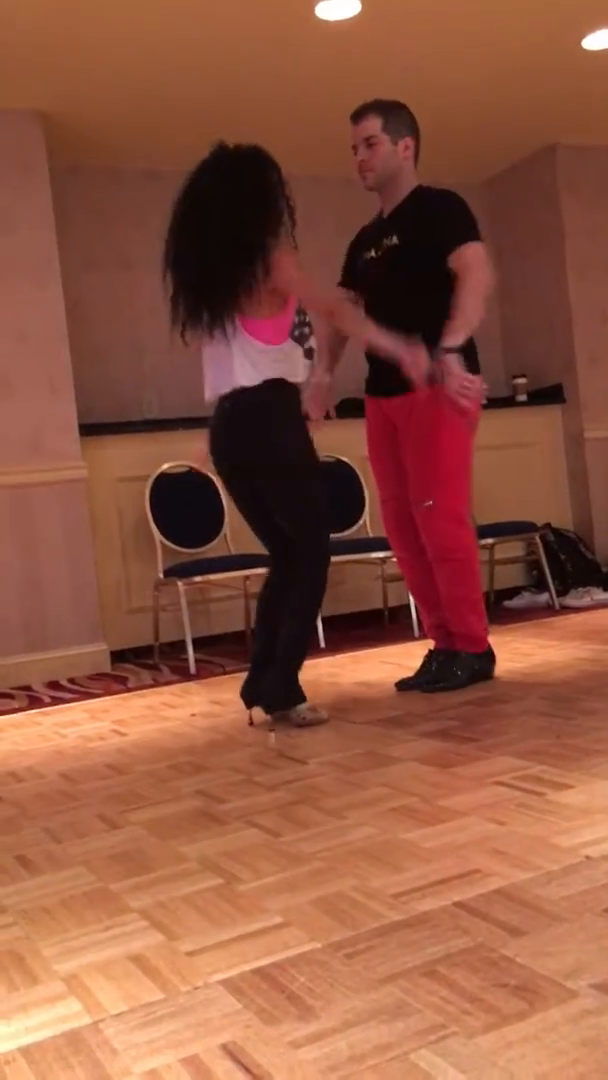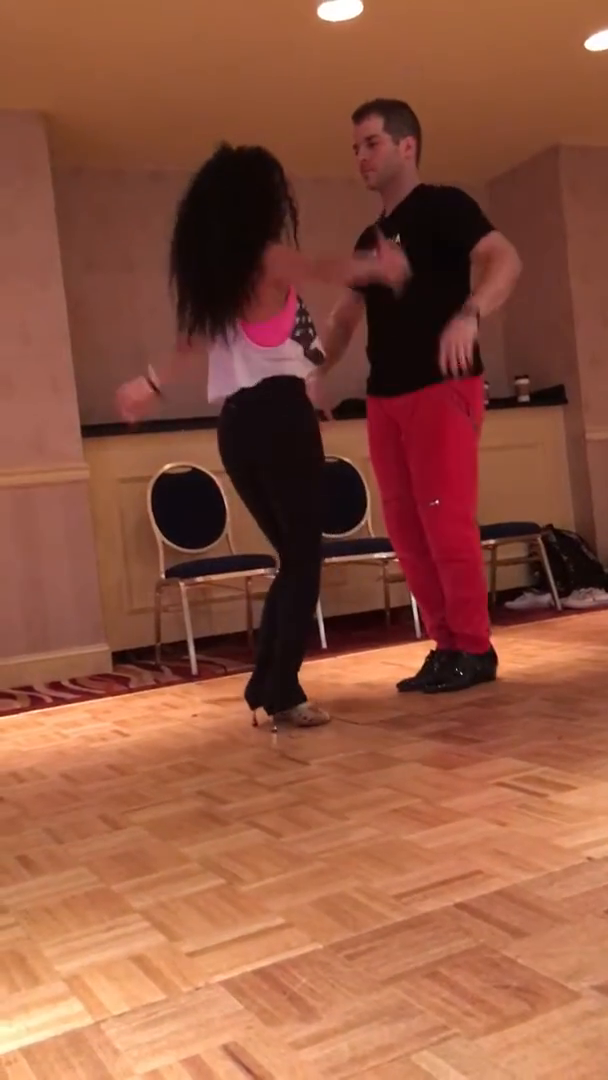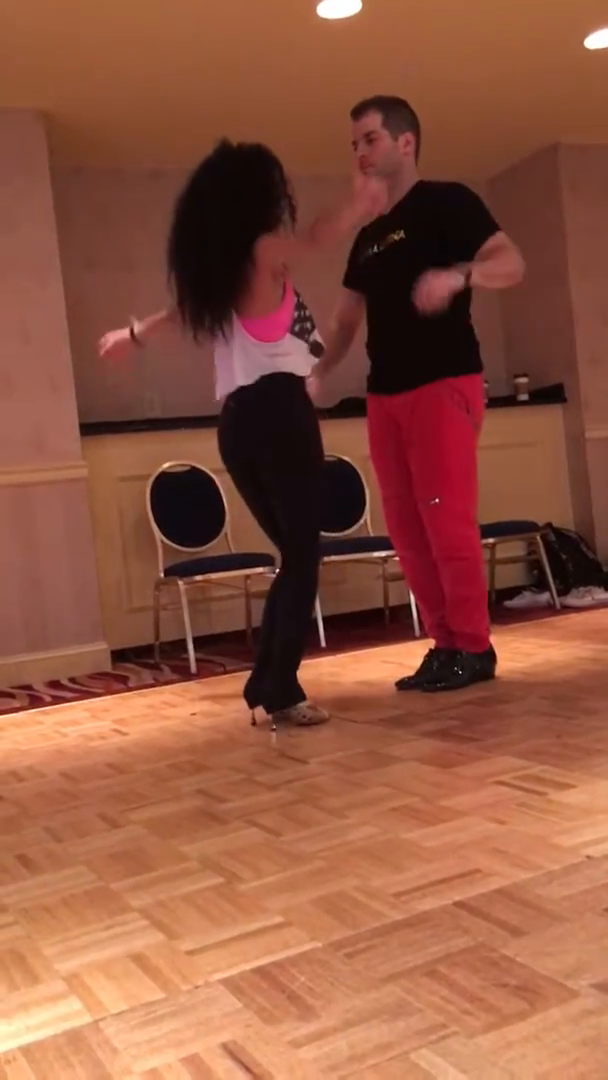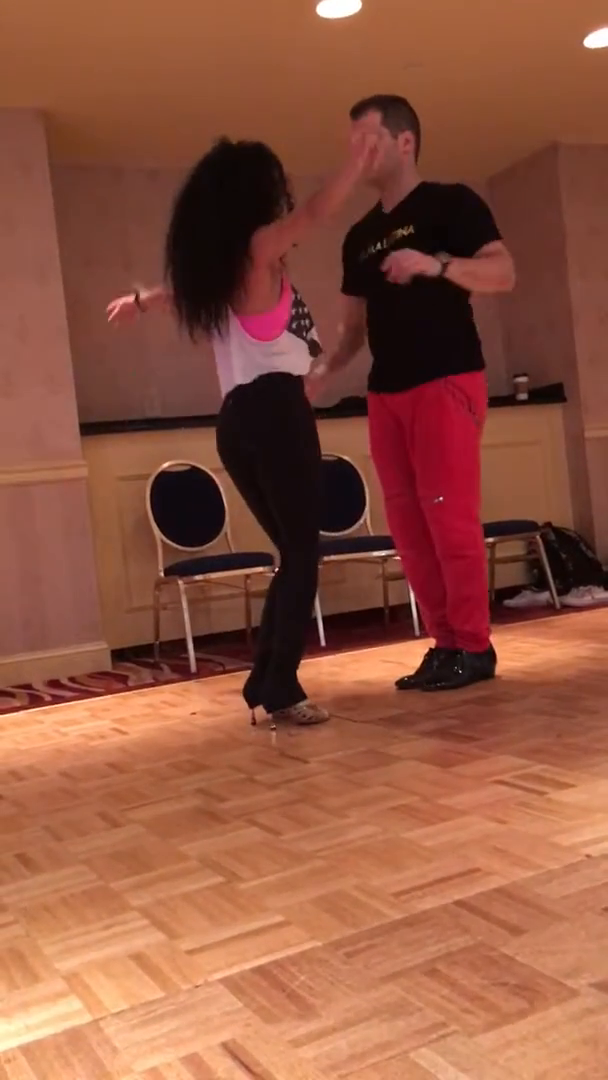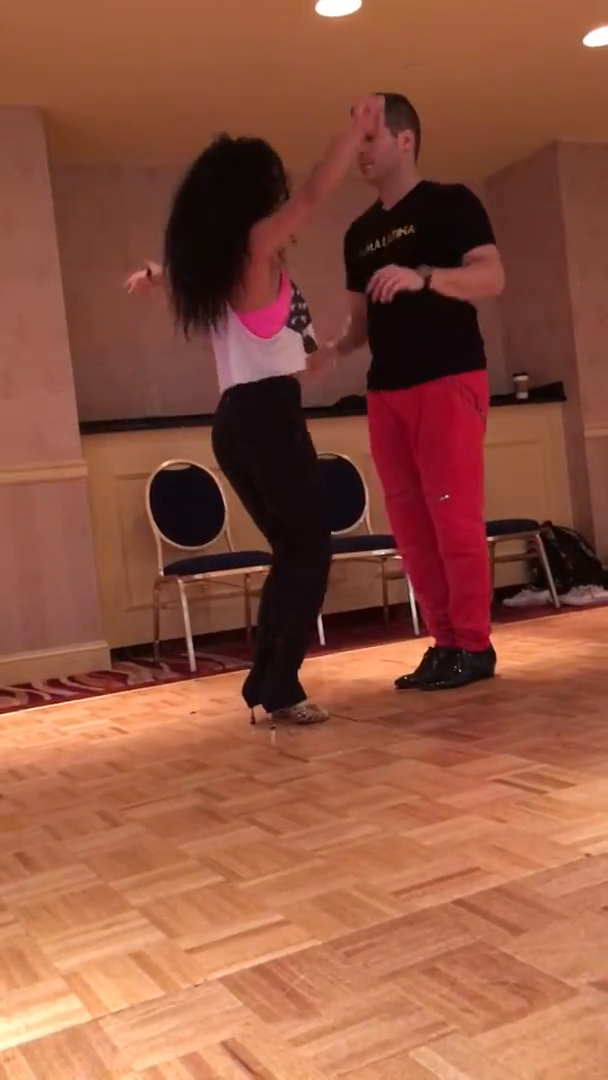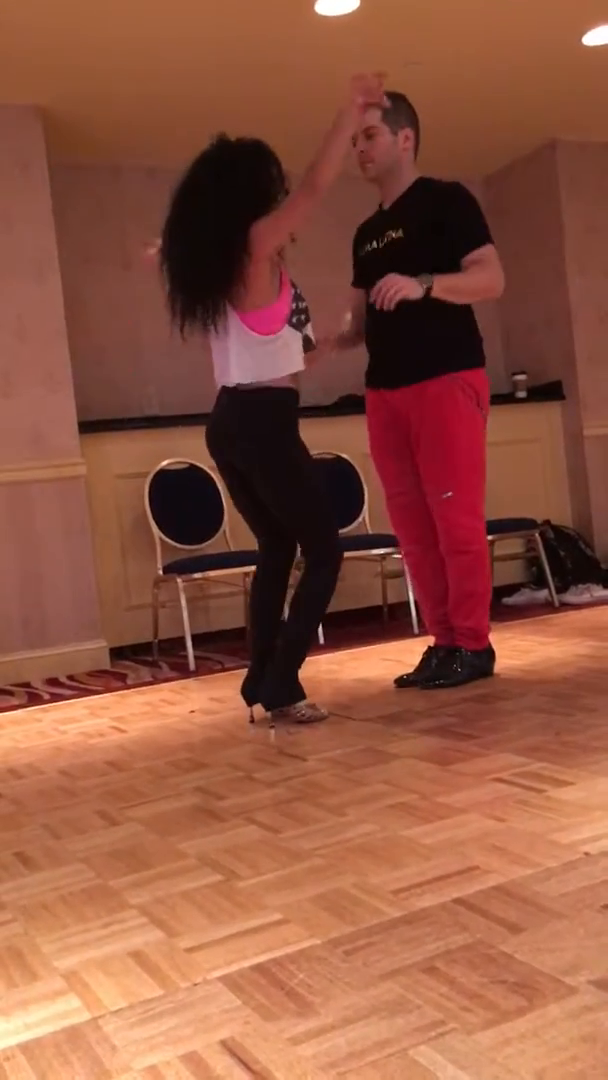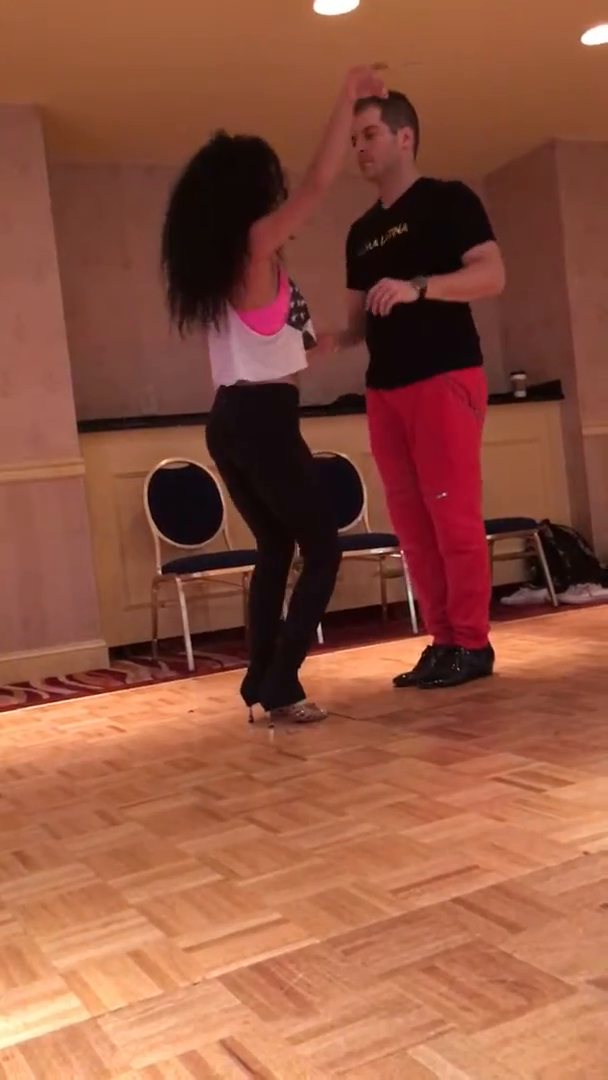
dt=0.1s
person 1, frame 1
left shoulder: (208, 271)
right shoulder: (271, 257)
right elbow: (329, 310)
right wrist: (395, 346)
left hip: (229, 426)
right hip: (271, 418)
left knee: (286, 556)
right knee: (309, 557)
left ankle: (264, 683)
right ankle: (281, 687)
person 1, frame 2
left shoulder: (209, 269)
right shoulder: (267, 255)
left elbow: (193, 335)
right elbow: (321, 270)
left wrist: (152, 380)
right wrist: (376, 262)
left hip: (236, 424)
right hip: (278, 414)
left knee: (292, 557)
right knee: (305, 556)
left ankle: (267, 686)
right ankle: (281, 689)
person 1, frame 3
left shoulder: (213, 267)
right shoulder: (262, 252)
left elbow: (179, 306)
right elbow: (319, 237)
left wrist: (133, 332)
left hip: (237, 423)
right hip: (279, 410)
left knee: (294, 553)
right knee: (303, 554)
left ankle: (265, 682)
right ankle: (279, 689)
person 1, frame 4
left shoulder: (212, 263)
right shoulder: (260, 246)
left elbow: (179, 289)
right elbow: (316, 212)
left wrist: (139, 298)
right wrist: (358, 155)
left hip: (235, 420)
right hip: (276, 410)
left knee: (293, 552)
right knee: (302, 554)
left ankle: (264, 681)
right ankle: (279, 688)
person 1, frame 5
left shoulder: (209, 257)
right shoulder: (254, 243)
left elbow: (182, 267)
right elbow: (312, 195)
left wrist: (158, 270)
right wrist: (357, 128)
left hip: (234, 419)
right hip: (270, 415)
left knee: (290, 549)
right knee: (312, 552)
left ankle: (264, 681)
right ankle: (280, 686)
person 1, frame 6
left shoulder: (208, 259)
right shoulder: (256, 241)
right elbow: (316, 185)
left wrist: (172, 257)
right wrist: (352, 110)
left hip: (230, 421)
right hip: (266, 418)
left knee: (277, 550)
right knee: (322, 551)
left ankle: (263, 682)
right ankle: (278, 686)
person 1, frame 7
left shoulder: (209, 256)
right shoulder: (256, 241)
right elbow: (316, 184)
right wrist: (348, 100)
left hip: (228, 421)
right hip: (265, 417)
left knee: (276, 549)
right knee: (322, 549)
left ankle: (262, 681)
right ankle: (280, 685)
person 2, frame 1
left shoulder: (439, 209)
right shoulder: (364, 240)
left elbow: (475, 275)
left wrist: (450, 350)
left hip: (436, 387)
right hip: (383, 394)
left knee: (441, 518)
right knee: (403, 525)
left ankle: (472, 647)
right ankle: (443, 645)
person 2, frame 2
left shoulder: (445, 206)
right shoulder: (369, 238)
left elbow: (505, 262)
right elbow: (346, 316)
left wrist: (469, 315)
right wrist: (314, 376)
left hip: (442, 388)
right hip: (385, 394)
left knee: (446, 519)
right knee: (405, 526)
left ankle: (475, 648)
right ankle: (446, 645)
person 2, frame 3
left shoulder: (447, 201)
right shoulder: (365, 237)
left elbow: (511, 264)
right elbow: (348, 316)
left wrist: (458, 276)
right wrist: (317, 370)
left hip: (444, 384)
right hip: (383, 393)
left knee: (446, 517)
right knee: (405, 524)
left ankle: (474, 647)
right ankle: (445, 645)
person 2, frame 4
left shoulder: (450, 203)
right shoulder: (360, 236)
left elbow: (503, 272)
left wrist: (438, 263)
right wrist: (321, 371)
left hip: (447, 381)
right hip: (386, 392)
left knee: (450, 515)
right knee: (407, 523)
left ankle: (474, 646)
right ankle: (444, 644)
person 2, frame 5
left shoulder: (450, 202)
right shoulder: (360, 232)
left elbow: (491, 277)
left wrist: (421, 276)
right wrist: (329, 350)
left hip: (449, 380)
right hip: (385, 391)
left knee: (454, 515)
right knee: (409, 522)
left ankle: (474, 646)
right ankle: (445, 643)
person 2, frame 6
left shoulder: (447, 201)
right shoulder: (366, 233)
left elbow: (491, 280)
left wrist: (421, 284)
right wrist: (328, 343)
left hip: (449, 379)
right hip: (384, 390)
left knee: (455, 513)
right knee: (410, 521)
left ankle: (473, 644)
right ankle: (444, 641)
person 2, frame 7
left shoulder: (447, 200)
right shoulder: (362, 230)
left elbow: (492, 275)
left wrist: (416, 286)
right wrist: (331, 340)
left hip: (445, 378)
right hip: (384, 388)
left knee: (452, 511)
right knee: (410, 519)
left ankle: (472, 644)
right ankle: (442, 641)
